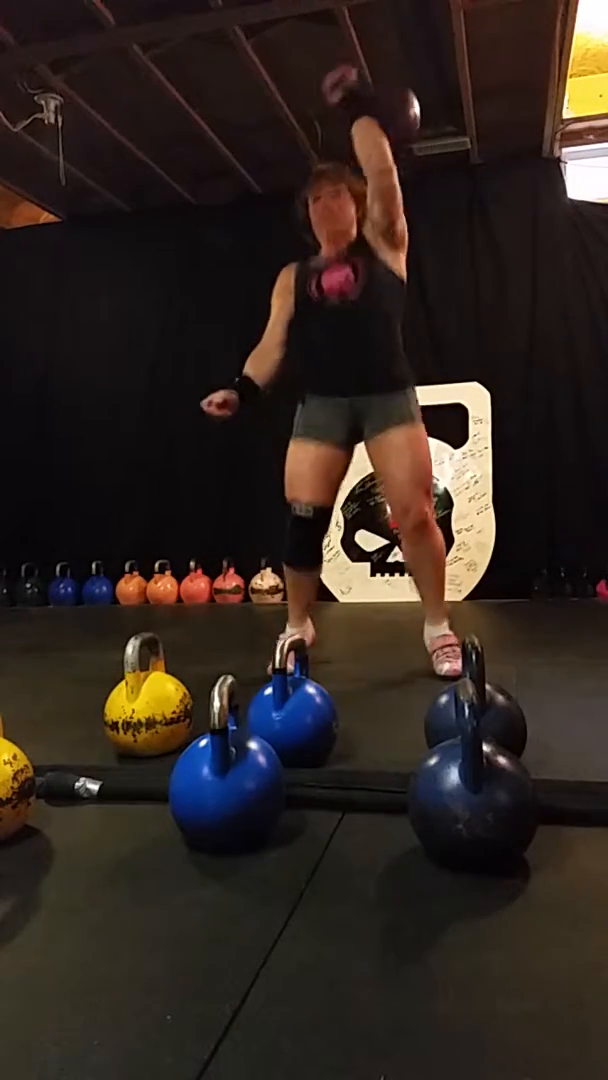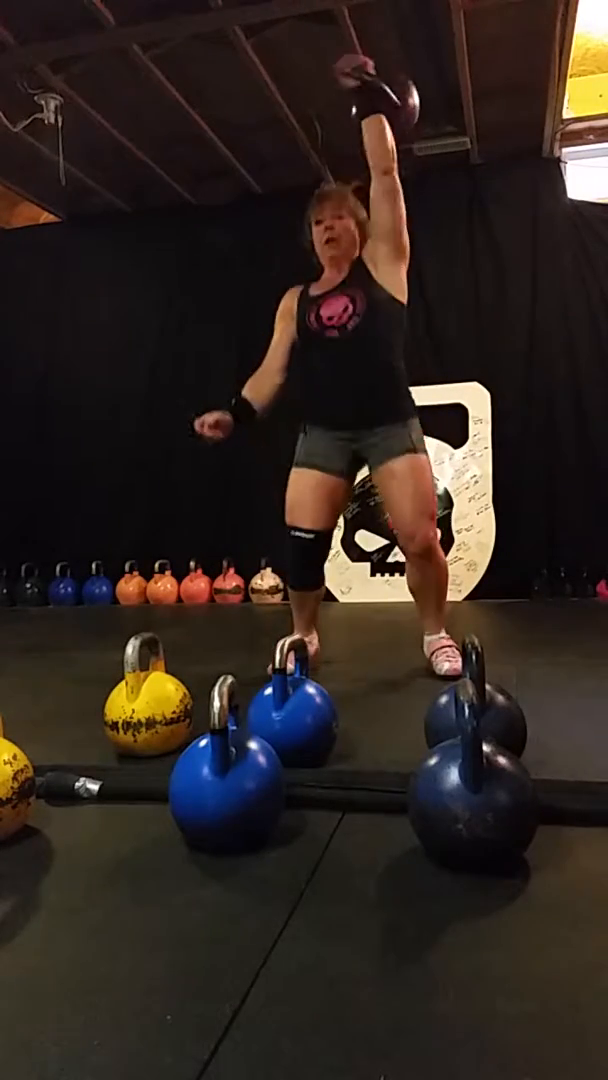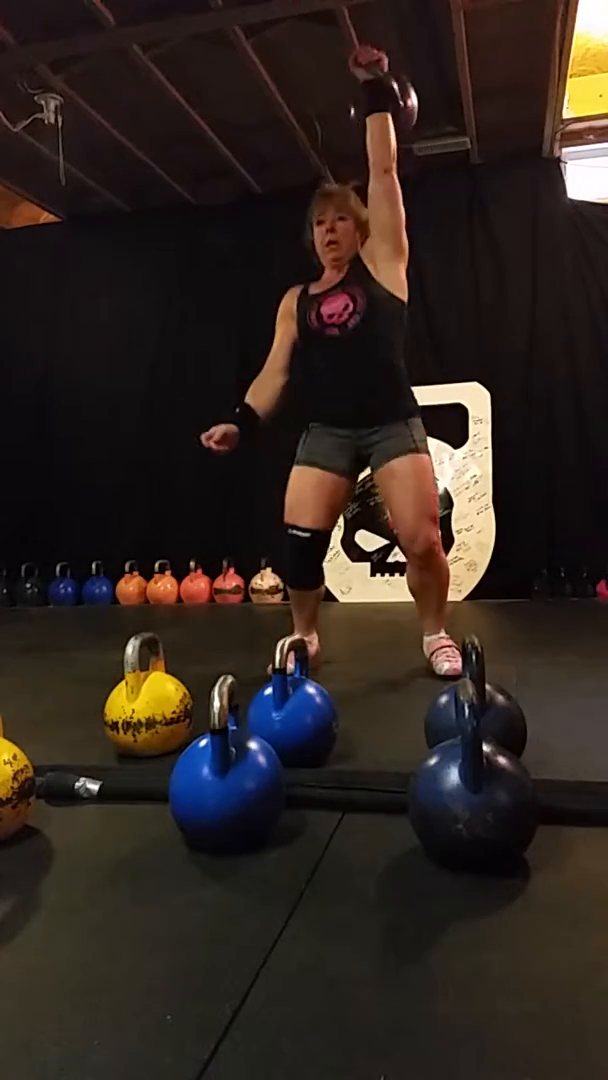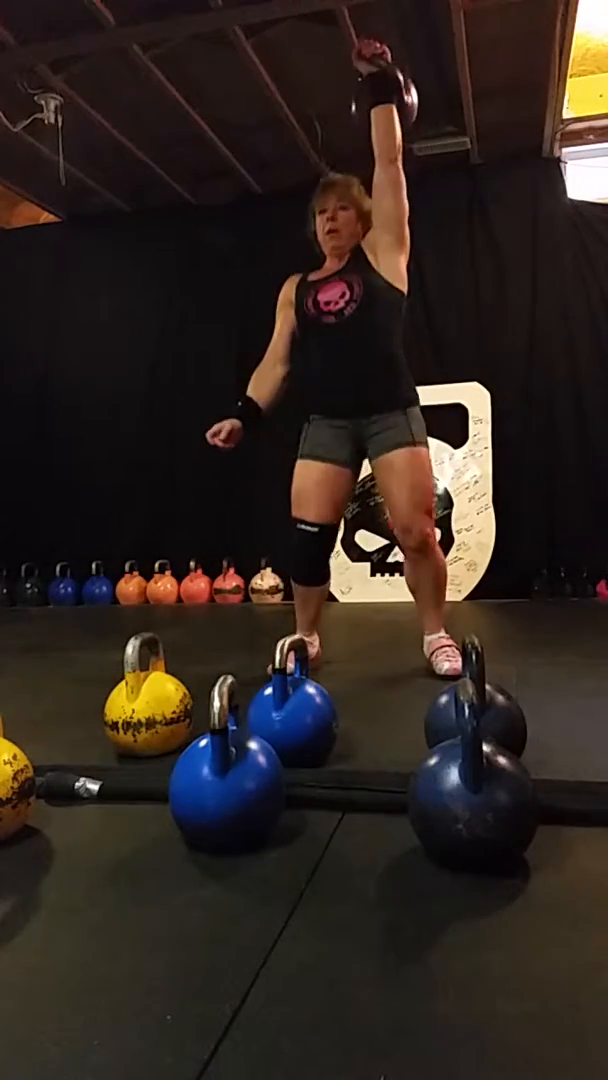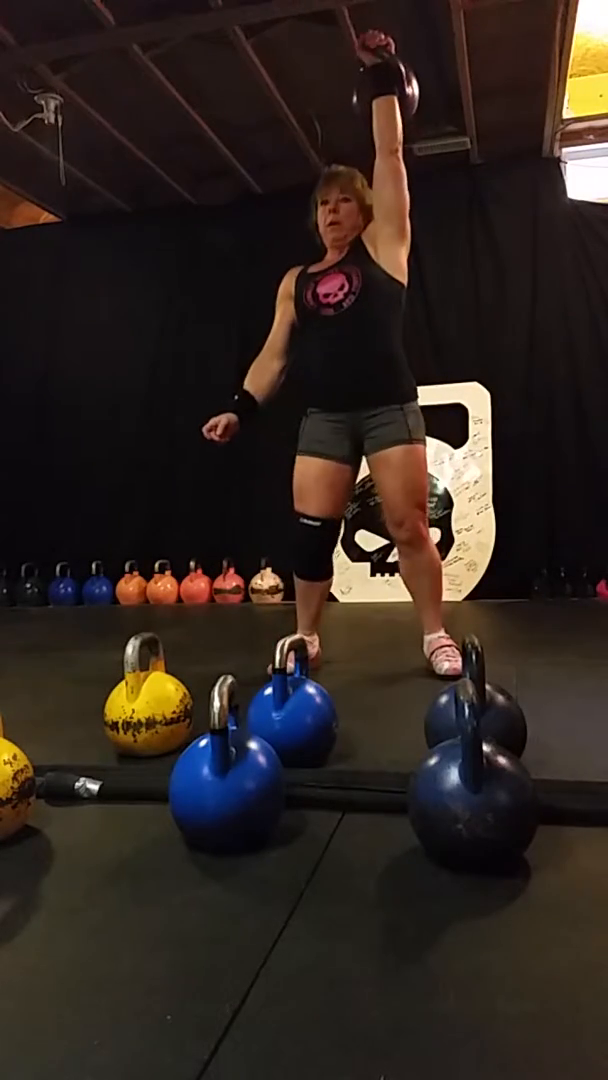
dt=0.1s
person 1, frame 1
left shoulder: (382, 242)
right shoulder: (294, 278)
left elbow: (380, 170)
right elbow: (271, 347)
left wrist: (356, 106)
right wrist: (242, 390)
left hip: (387, 394)
right hip: (323, 401)
left knee: (414, 512)
right knee: (303, 516)
left ankle: (438, 628)
right ankle: (297, 624)
person 1, frame 2
left shoulder: (382, 266)
right shoulder: (296, 301)
left elbow: (385, 174)
right elbow: (272, 369)
left wrist: (370, 98)
right wrist: (236, 413)
left hip: (391, 427)
right hip: (324, 434)
left knee: (420, 540)
right knee: (300, 543)
left ankle: (436, 637)
right ankle: (304, 639)
person 1, frame 3
left shoulder: (383, 265)
right shoulder: (296, 301)
left elbow: (384, 171)
right elbow: (275, 372)
left wrist: (378, 92)
right wrist: (241, 423)
left hip: (393, 427)
right hip: (327, 434)
left knee: (422, 542)
right knee: (299, 543)
left ankle: (436, 637)
right ankle: (304, 640)
person 1, frame 4
left shoulder: (382, 253)
right shoulder: (297, 288)
left elbow: (388, 162)
right elbow: (275, 361)
left wrist: (380, 86)
right wrist: (243, 415)
left hip: (392, 415)
right hip: (327, 423)
left knee: (415, 532)
right knee: (308, 537)
left ankle: (436, 637)
right ankle: (305, 639)
person 1, frame 5
left shoulder: (383, 245)
right shoulder: (296, 281)
left elbow: (389, 153)
right elbow: (273, 354)
left wrist: (382, 76)
right wrist: (240, 408)
left hip: (390, 410)
right hip: (325, 418)
left knee: (409, 528)
right knee: (311, 533)
left ankle: (435, 636)
right ankle: (305, 639)
